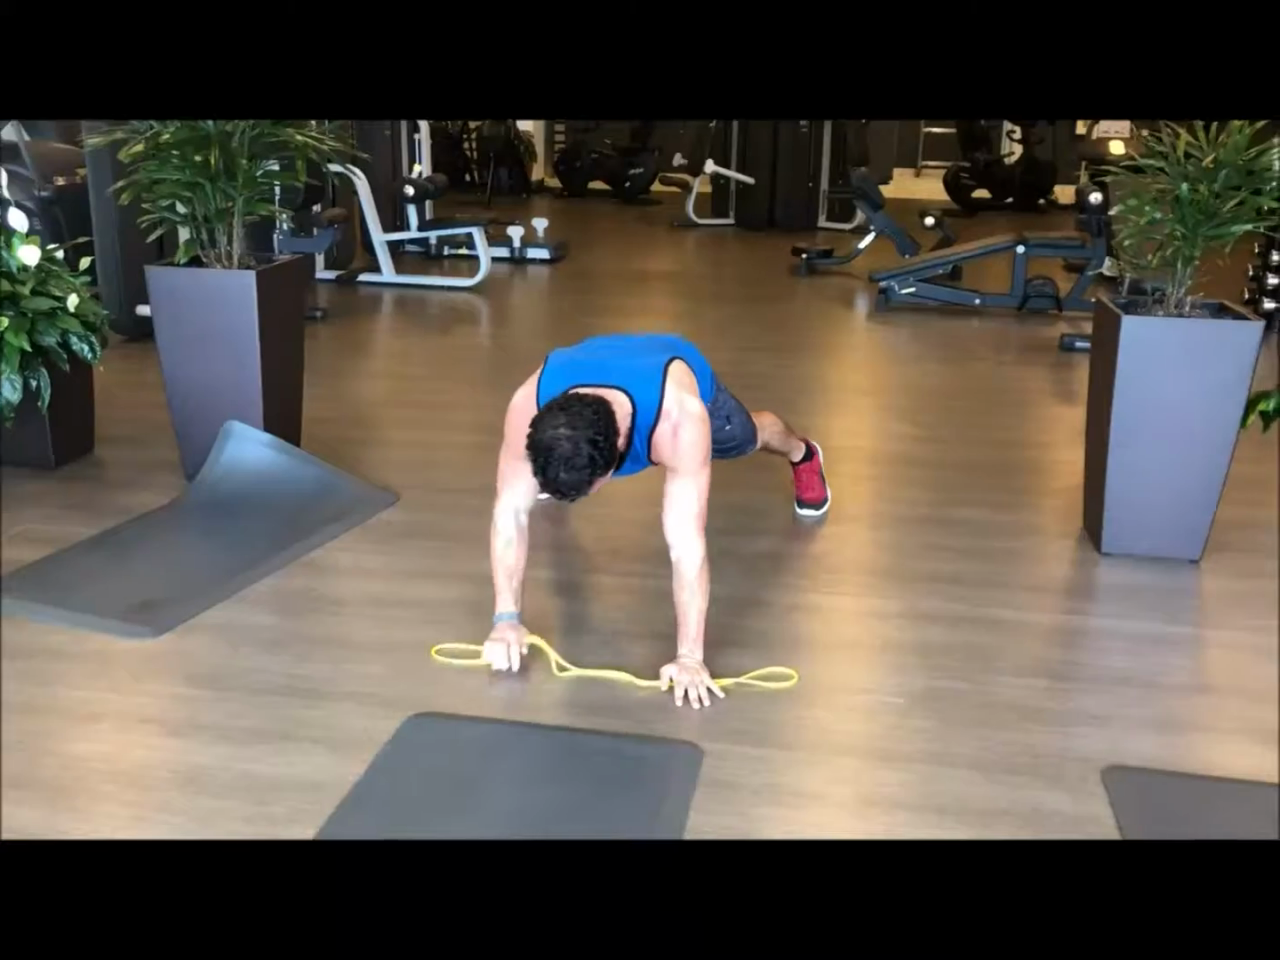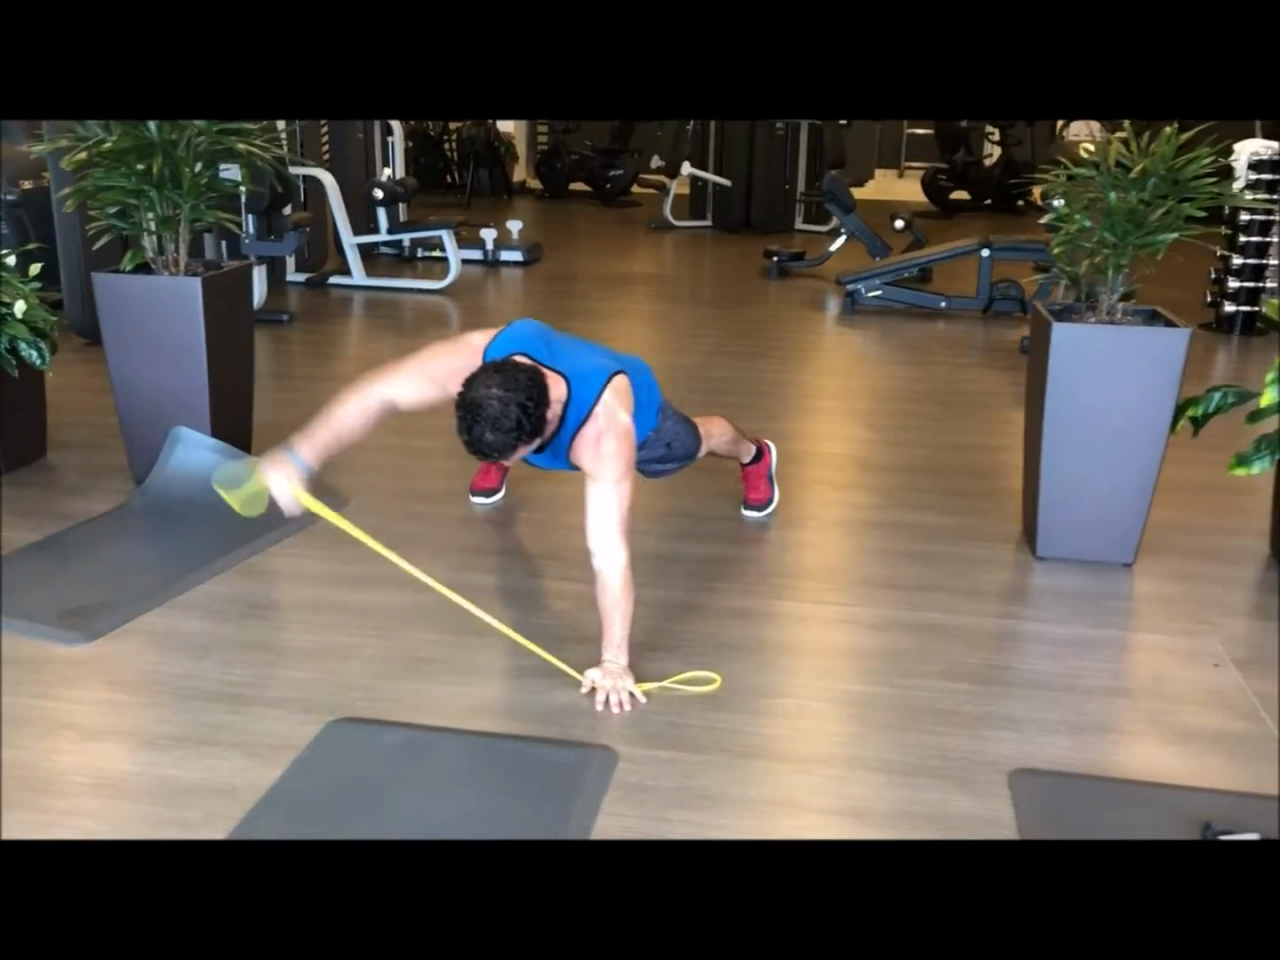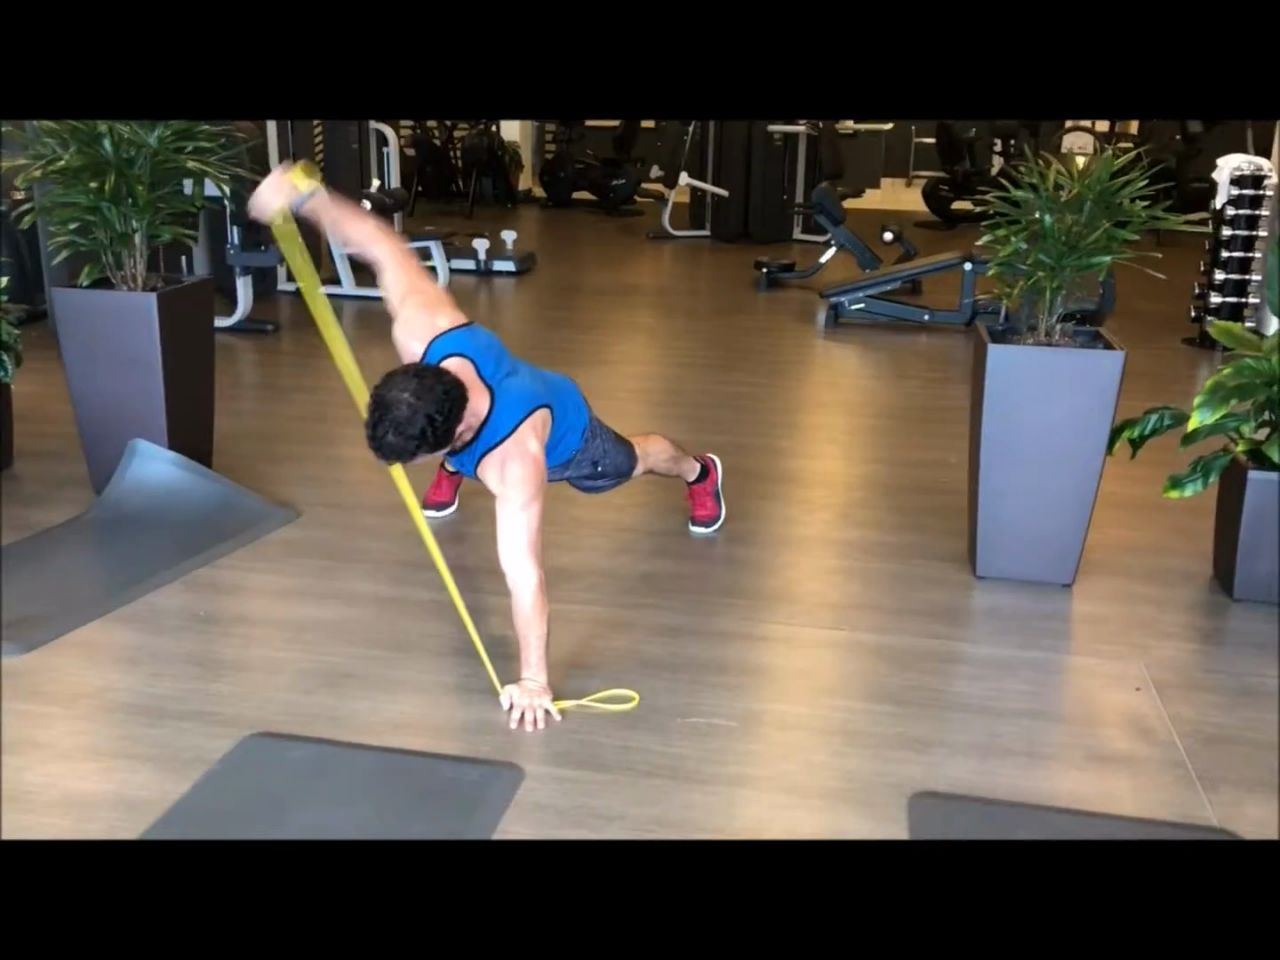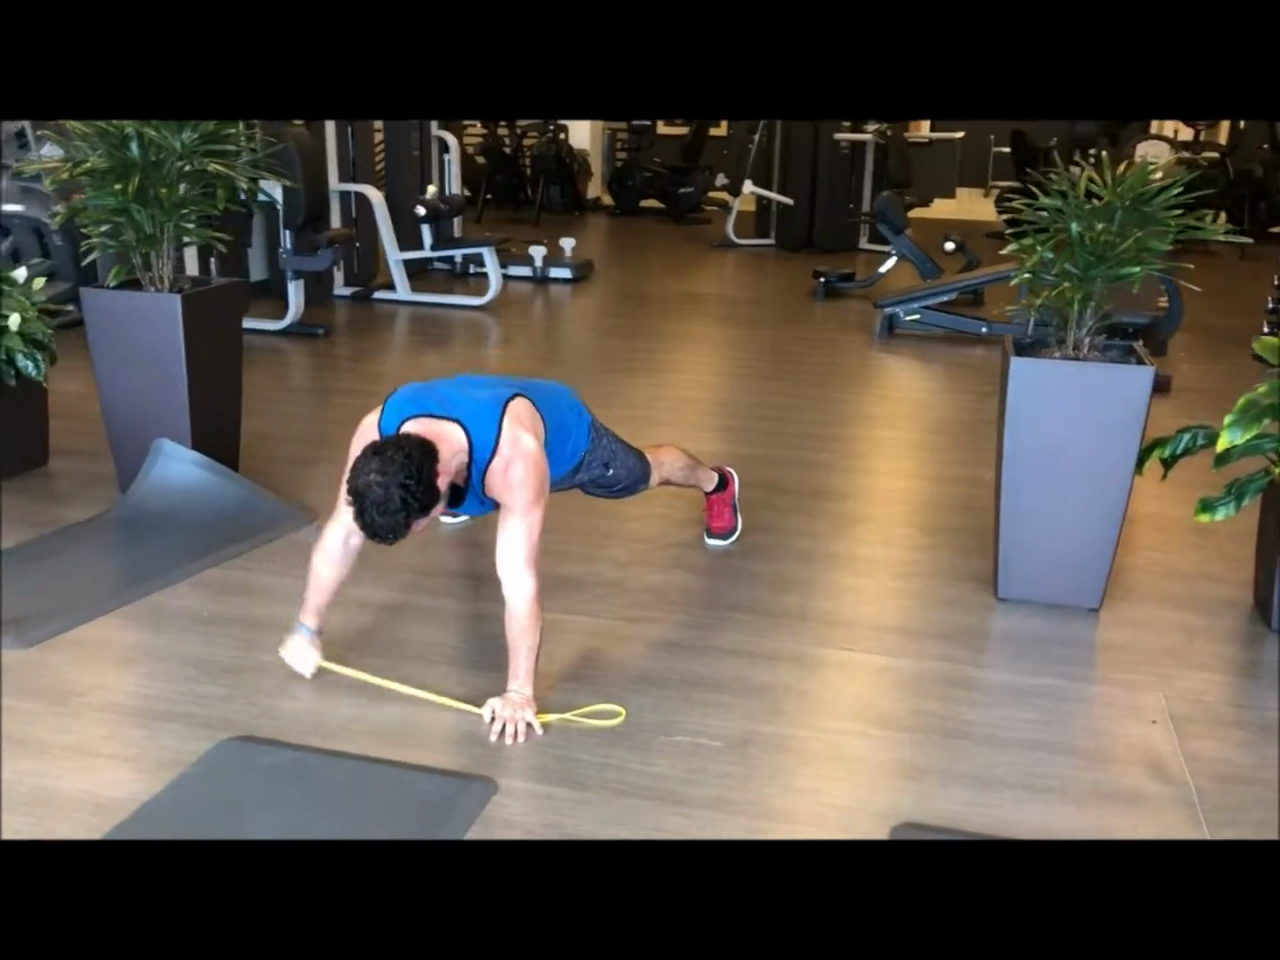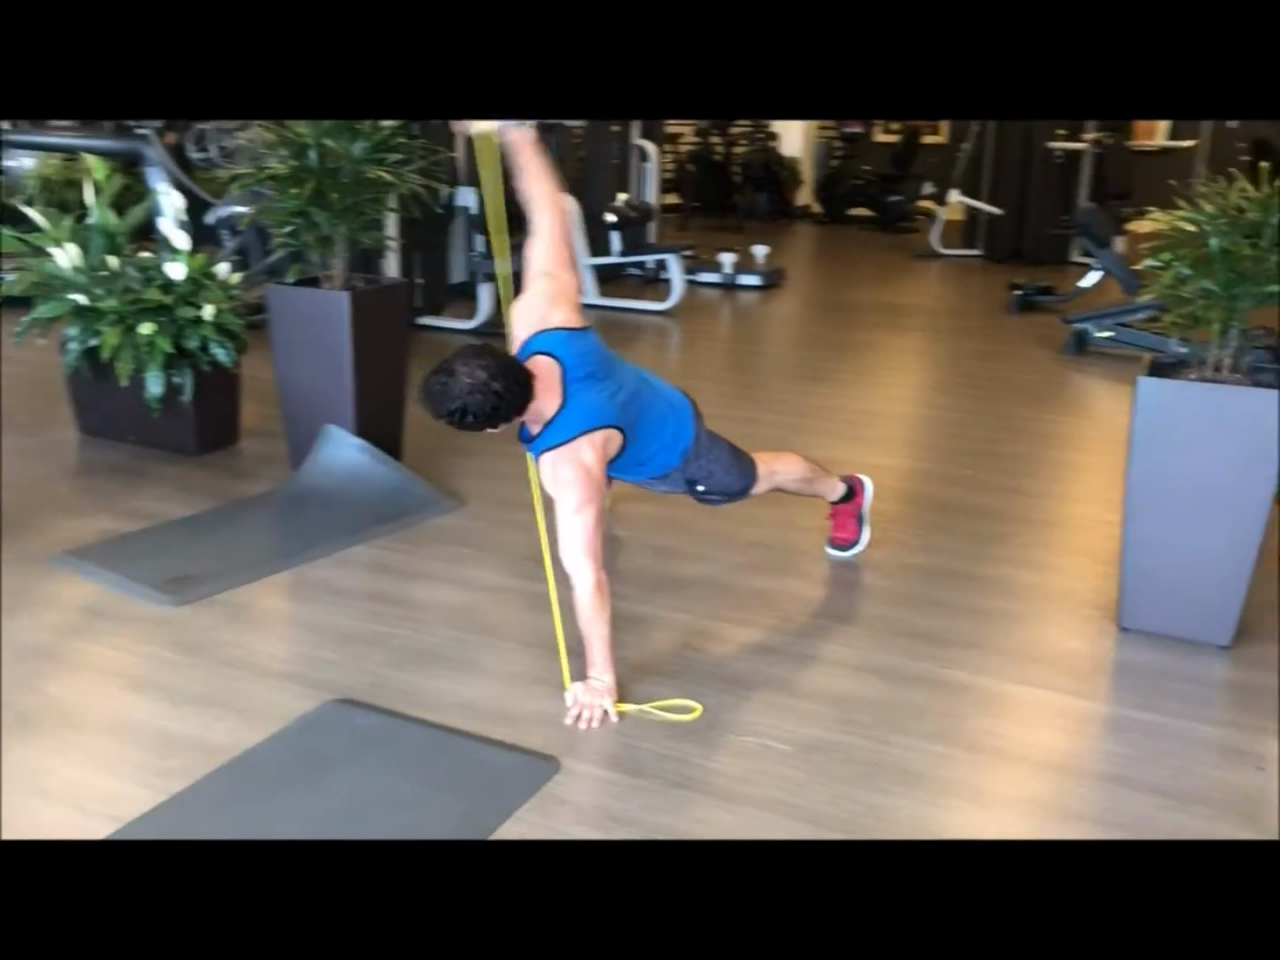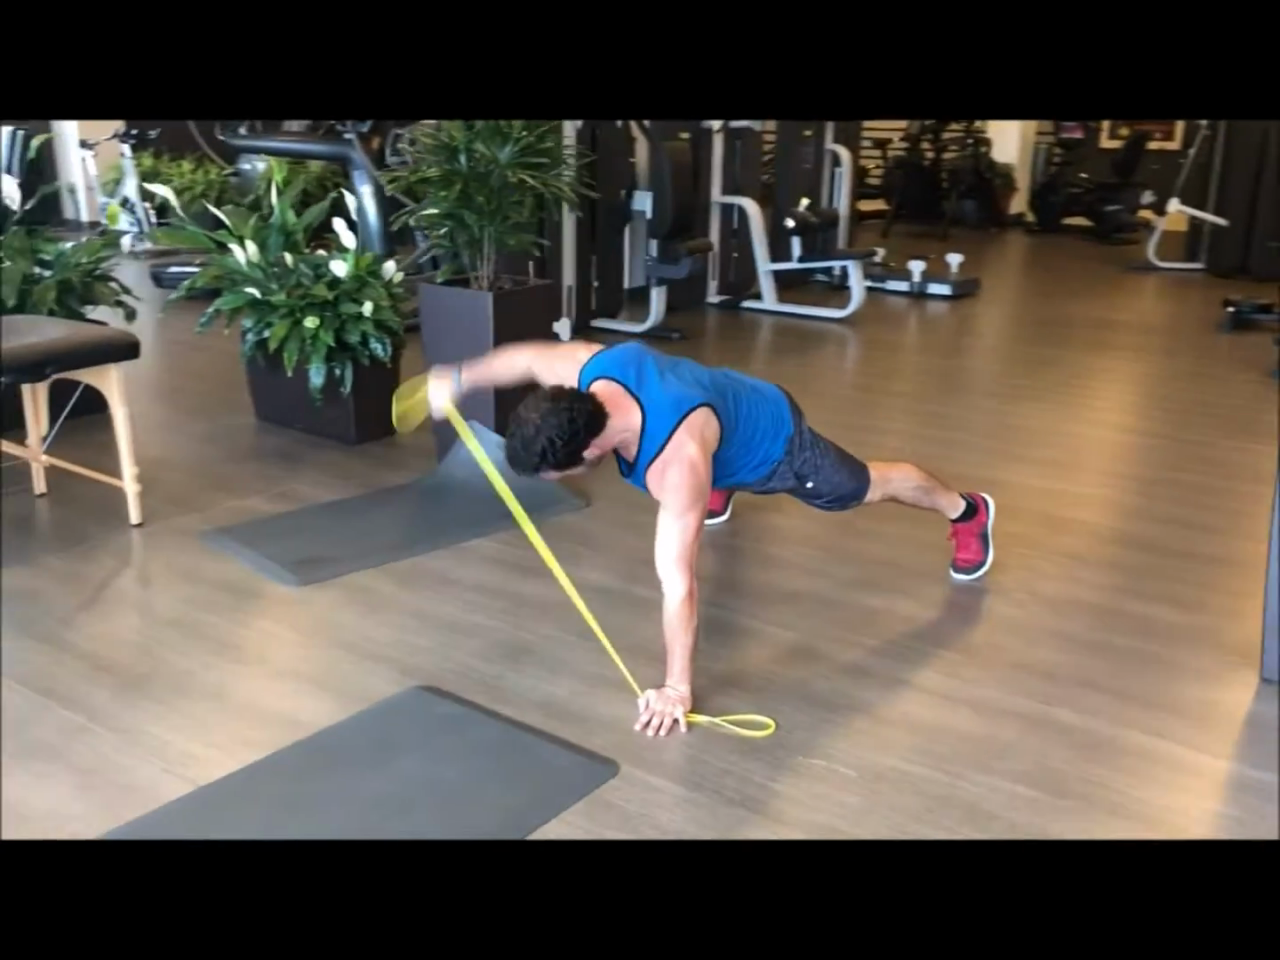
dt=0.7s
person 1, frame 1
left shoulder: (680, 421)
right shoulder: (529, 407)
left elbow: (686, 545)
right elbow: (511, 511)
left wrist: (689, 657)
right wrist: (506, 617)
left hip: (687, 375)
left knee: (747, 437)
left ankle: (801, 453)
person 1, frame 2
left shoulder: (604, 432)
right shoulder: (482, 356)
left elbow: (609, 553)
right elbow: (374, 393)
left wrist: (614, 664)
right wrist: (298, 456)
left hip: (639, 418)
left knee: (692, 441)
right knee: (497, 450)
left ankle: (753, 454)
right ankle: (497, 464)
person 1, frame 3
left shoulder: (510, 460)
right shoulder: (436, 340)
left elbow: (522, 576)
right elbow: (385, 250)
left wrist: (535, 684)
right wrist: (305, 196)
left hip: (567, 443)
left knee: (630, 464)
right knee: (453, 466)
left ankle: (697, 472)
right ankle: (452, 477)
person 1, frame 4
left shoulder: (513, 460)
right shoulder: (378, 432)
left elbow: (519, 584)
right elbow: (341, 534)
left wrist: (519, 693)
right wrist: (306, 629)
left hip: (571, 441)
left knee: (647, 472)
right knee: (467, 500)
left ankle: (716, 482)
right ankle: (477, 498)
person 1, frame 5
left shoulder: (568, 460)
right shoulder: (545, 320)
left elbow: (586, 577)
right elbow: (549, 223)
left wrist: (601, 683)
right wrist: (516, 135)
left hip: (675, 454)
right hip: (649, 404)
left knee: (756, 480)
left ankle: (847, 492)
person 1, frame 6
left shoulder: (673, 458)
right shoulder: (590, 372)
left elbow: (678, 581)
right elbow: (532, 358)
left wrist: (676, 686)
right wrist: (459, 378)
left hip: (776, 449)
right hip: (737, 401)
left knee: (866, 484)
left ankle: (966, 509)
right ankle: (719, 488)
